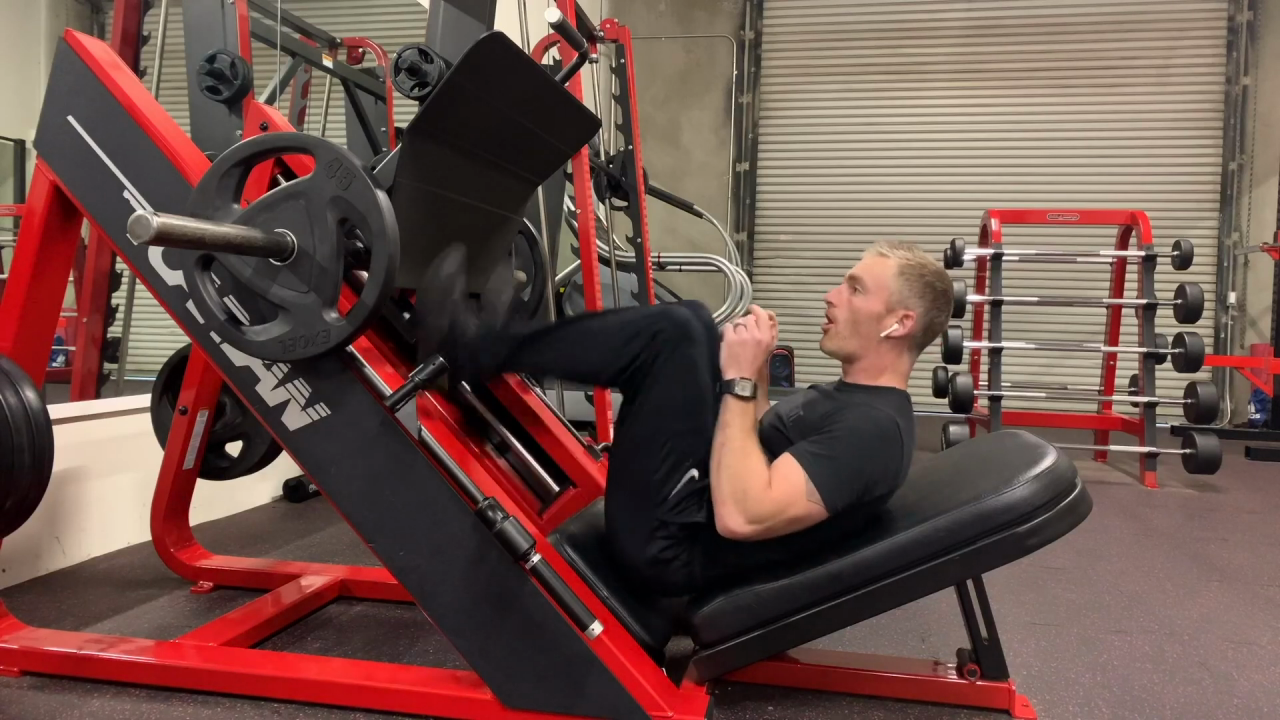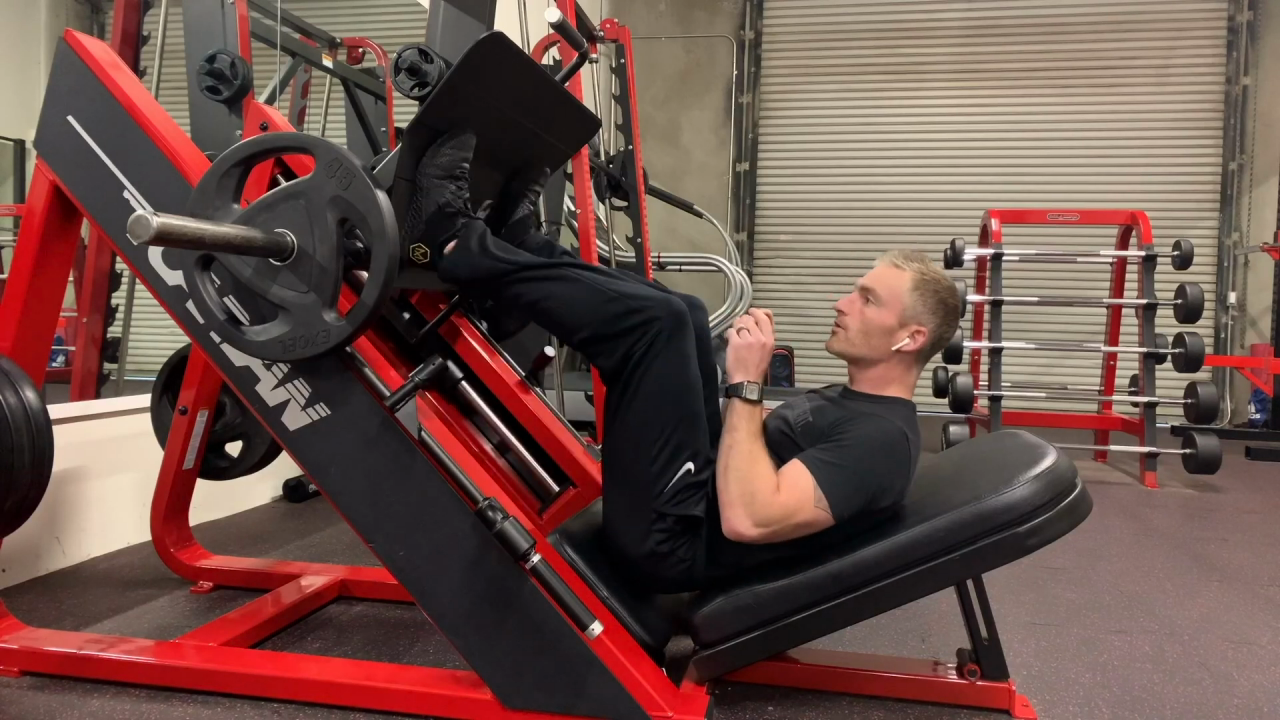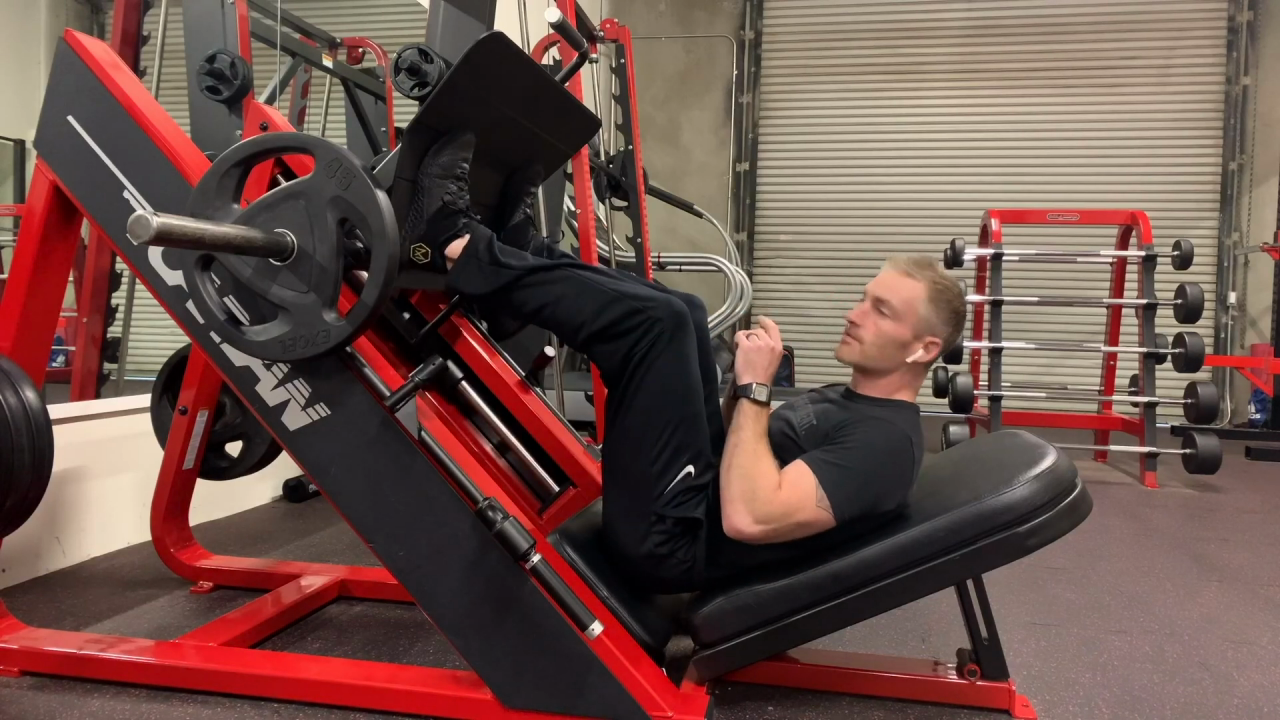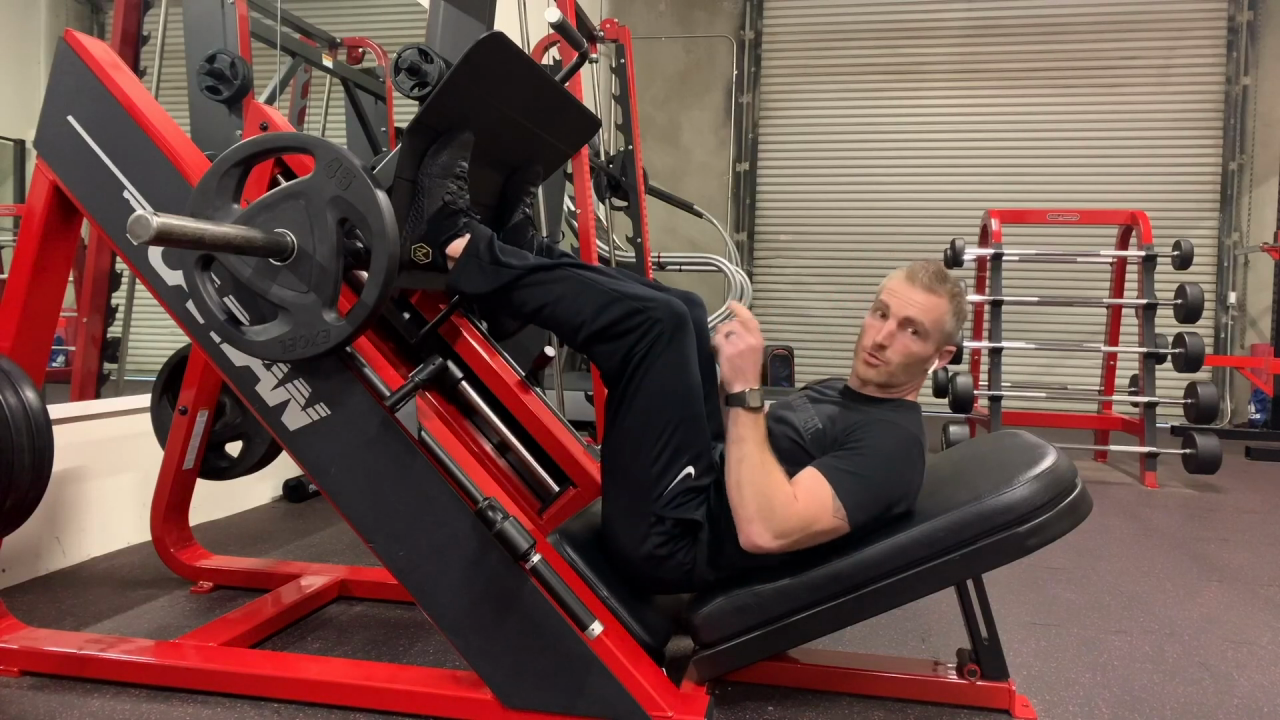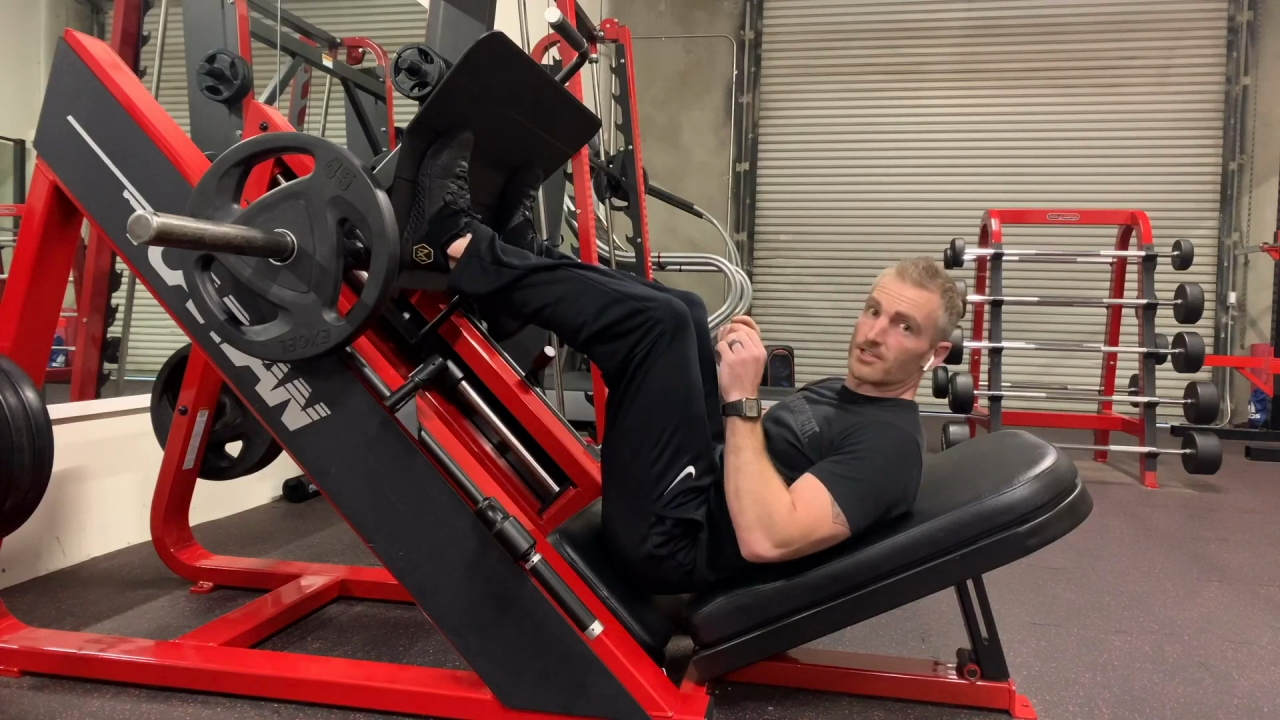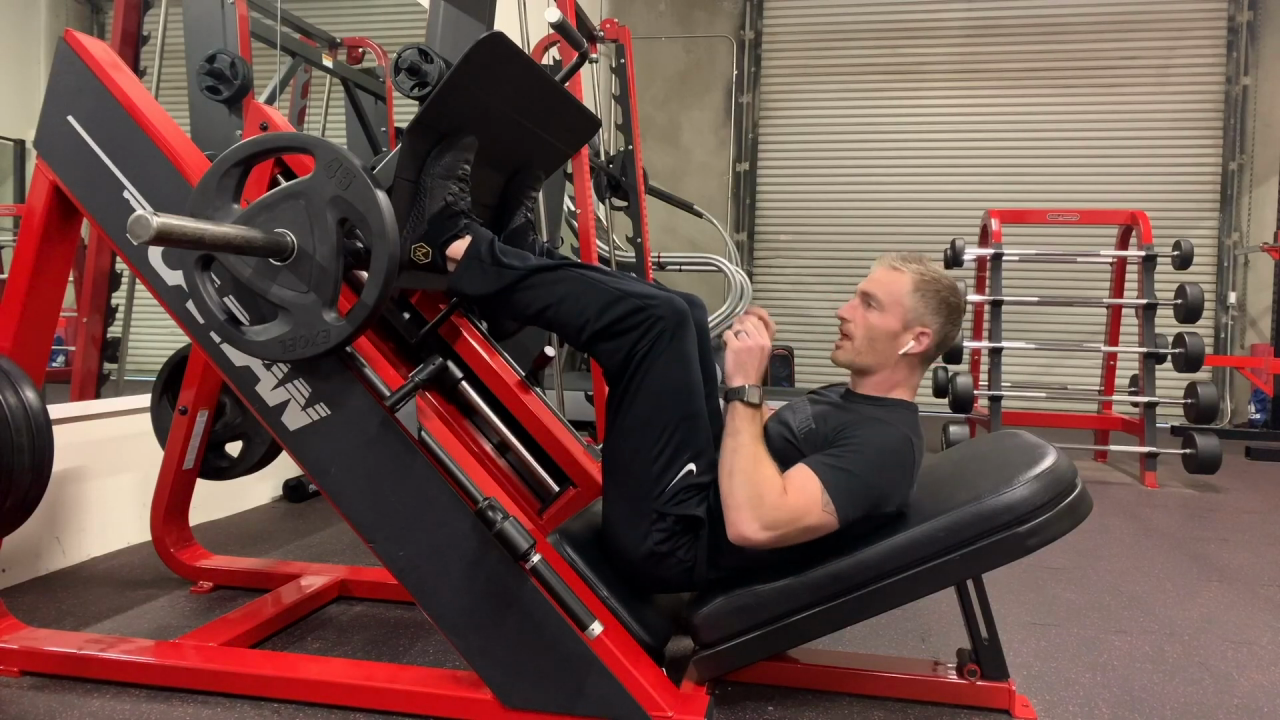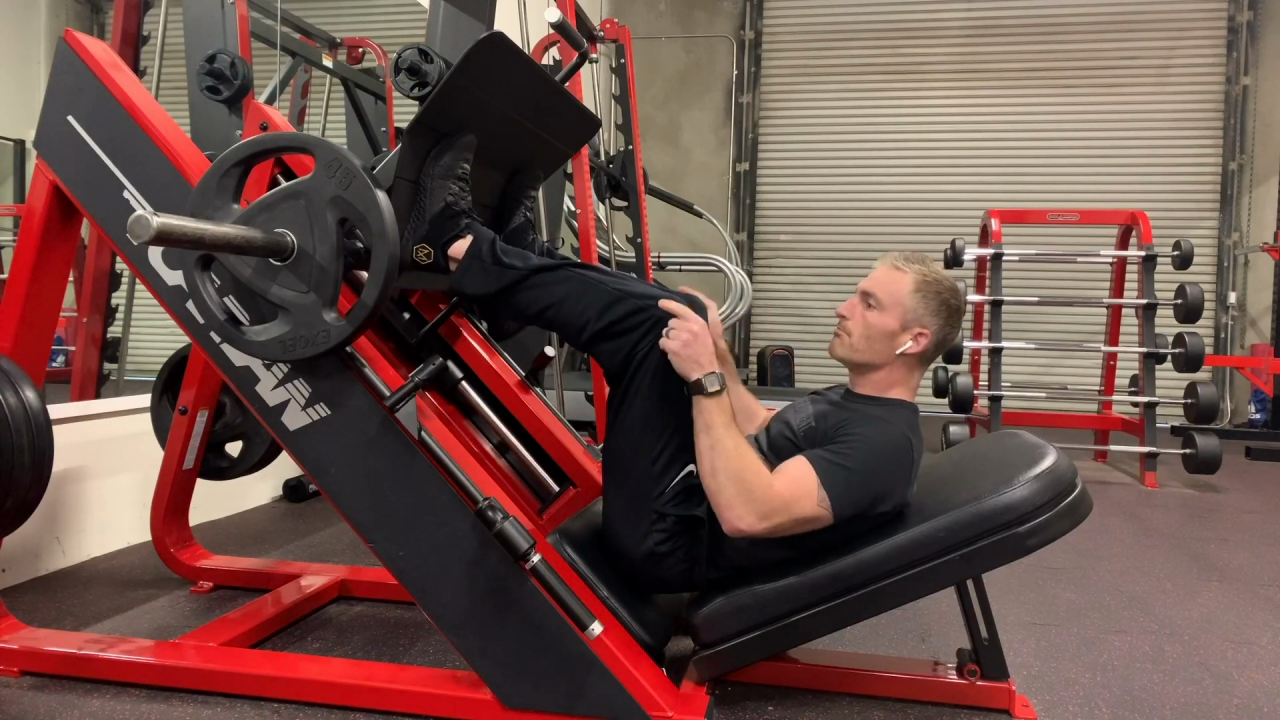
dt=0.3s
person 1, frame 1
left shoulder: (876, 436)
right shoulder: (854, 399)
left elbow: (741, 515)
left wrist: (739, 382)
right wrist: (753, 374)
left hip: (672, 548)
right hip: (687, 520)
left knee: (675, 330)
right knee: (686, 324)
left ankle: (477, 346)
right ankle: (490, 345)
person 1, frame 2
left shoulder: (880, 437)
right shoulder: (847, 403)
left elbow: (746, 520)
left wrist: (744, 385)
right wrist: (747, 367)
left hip: (671, 539)
right hip: (697, 494)
left knee: (656, 321)
right knee: (674, 318)
left ankle: (454, 242)
right ankle: (515, 241)
person 1, frame 3
left shoulder: (885, 441)
right shoulder: (845, 401)
left elbow: (747, 518)
left wrist: (754, 388)
right wrist: (744, 381)
left hip: (670, 538)
right hip: (696, 500)
left knee: (655, 321)
right knee: (677, 315)
left ankle: (454, 244)
right ankle: (518, 246)
person 1, frame 4
left shoulder: (892, 443)
right shoulder: (838, 392)
left elbow: (763, 530)
left wrist: (744, 391)
right wrist: (727, 368)
left hip: (671, 538)
right hip: (700, 496)
left knee: (654, 321)
right knee: (675, 314)
left ankle: (456, 244)
right ankle: (518, 245)
person 1, frame 5
left shoulder: (889, 445)
right shoulder: (836, 391)
left elbow: (764, 540)
left wrist: (742, 401)
right wrist: (734, 369)
left hip: (670, 541)
right hip: (701, 496)
left knee: (656, 323)
right knee: (677, 315)
left ankle: (455, 245)
right ankle: (518, 249)
person 1, frame 6
left shoulder: (885, 441)
right shoulder: (848, 400)
left elbow: (753, 524)
left wrist: (745, 389)
right wrist: (747, 374)
left hip: (670, 538)
right hip: (691, 505)
left knee: (658, 320)
right knee: (676, 315)
left ankle: (456, 246)
right ankle: (519, 249)
person 1, frame 7
left shoulder: (884, 440)
right shoulder: (854, 403)
left elbow: (747, 514)
left wrist: (704, 379)
right wrist: (721, 355)
left hip: (668, 540)
right hip: (697, 500)
left knee: (654, 322)
right knee: (679, 316)
left ankle: (456, 245)
right ankle: (517, 248)
